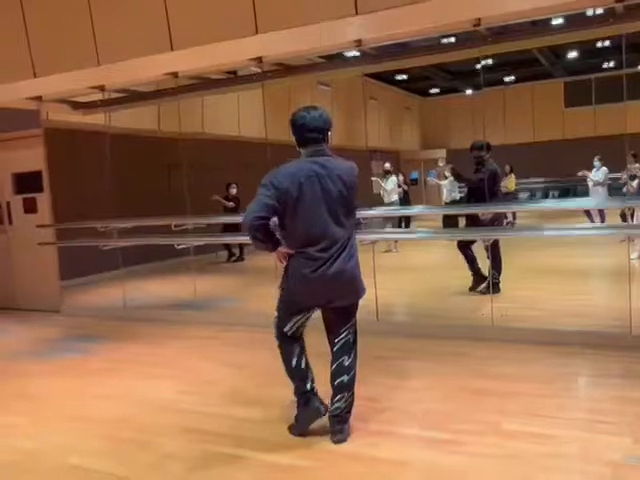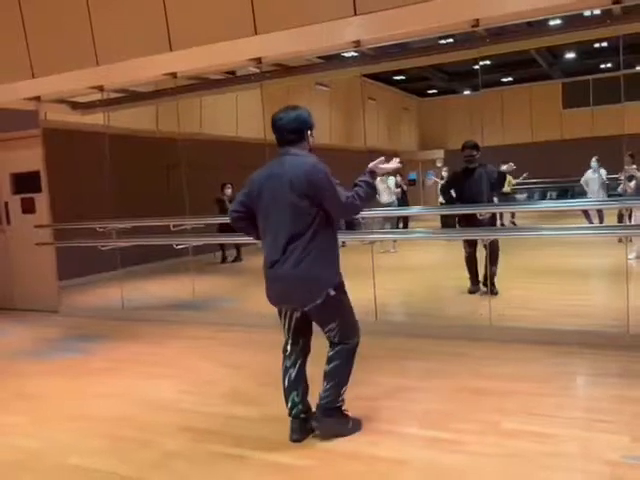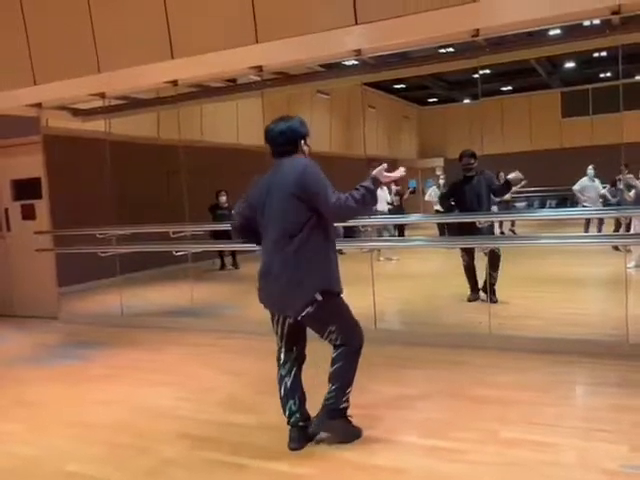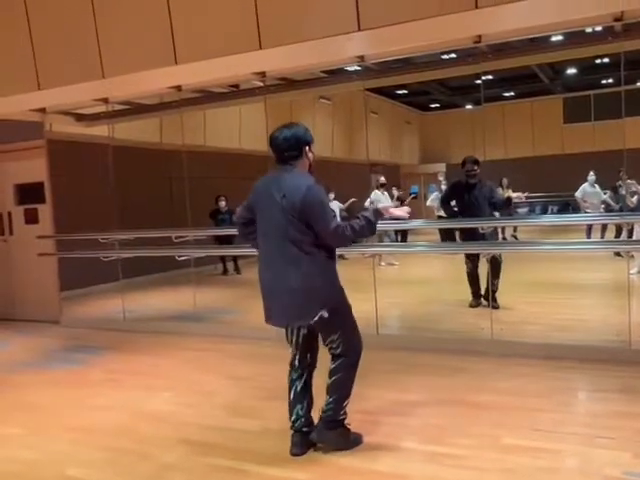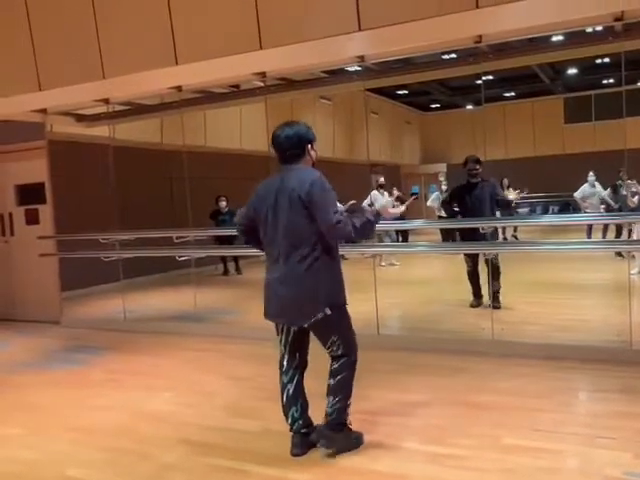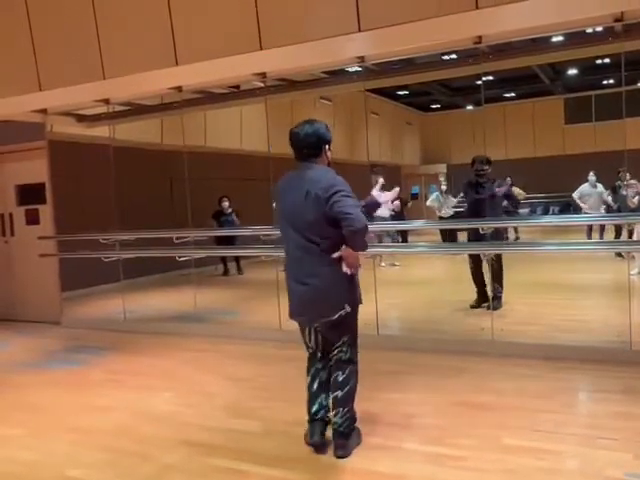
dt=0.5s
person 1, frame 1
left shoulder: (282, 177)
right shoulder: (349, 171)
left elbow: (253, 221)
left wrist: (276, 245)
left hip: (302, 277)
right hip: (344, 276)
left knee: (286, 336)
right knee: (344, 347)
left ankle: (309, 402)
right ankle: (339, 421)
person 1, frame 2
left shoulder: (260, 177)
right shoulder: (311, 168)
left elbow: (238, 215)
right elbow: (346, 208)
right wrist: (371, 176)
left hip: (279, 279)
right hip: (317, 276)
left knee: (294, 348)
right knee: (344, 340)
left ankle: (299, 419)
right ankle: (329, 414)
person 1, frame 3
left shoulder: (262, 184)
right shoulder: (304, 170)
left elbow: (242, 226)
right elbow: (338, 209)
right wrist: (374, 182)
left hip: (275, 286)
right hip: (310, 284)
left knee: (289, 356)
right knee: (349, 341)
left ankle: (298, 427)
right ankle: (333, 414)
person 1, frame 4
left shoulder: (261, 188)
right shoulder: (306, 188)
left elbow: (244, 224)
right elbow: (335, 235)
right wrist: (376, 214)
left hip: (280, 294)
right hip: (315, 291)
left knee: (301, 359)
right knee: (346, 352)
left ankle: (301, 433)
right ankle: (331, 427)
person 1, frame 5
left shoulder: (264, 189)
right shoulder: (312, 181)
left elbow: (246, 230)
right elbow: (336, 230)
right wrist: (374, 215)
left hip: (280, 292)
right hip: (318, 290)
left knee: (291, 363)
right knee: (343, 354)
left ankle: (301, 433)
right ankle: (335, 428)
person 1, frame 6
left shoulder: (283, 186)
right shoulder: (330, 183)
right elbow: (355, 224)
left wrist: (373, 201)
right wrist: (354, 249)
left hip: (301, 292)
right hip: (334, 290)
left knee: (316, 359)
right knee: (344, 362)
left ankle: (317, 428)
right ankle: (343, 435)
person 2, frame 1
left shoulder: (491, 169)
right shoulder: (480, 169)
left elbow: (472, 181)
left wrist: (454, 172)
left hip: (491, 216)
right hip: (476, 215)
left knee: (492, 249)
right knee: (463, 244)
left ankle: (494, 283)
right ankle: (479, 276)
person 2, frame 2
left shoulder: (488, 170)
right shoulder: (458, 175)
left elbow: (496, 189)
right elbow: (444, 190)
right wrist: (454, 203)
left hip: (486, 216)
right hip: (467, 218)
left knee: (492, 248)
right knee: (469, 251)
left ankle: (489, 281)
right ankle: (474, 282)
person 2, frame 3
left shoulder: (486, 176)
right shoulder: (457, 184)
left elbow: (498, 192)
right elbow: (443, 199)
left wrist: (509, 181)
right wrist: (452, 209)
left hip: (484, 225)
right hip: (464, 227)
left knee: (494, 254)
right knee: (467, 260)
left ankle: (489, 287)
right ankle: (474, 290)
person 2, frame 4
left shoulder: (488, 186)
right shoulder: (457, 187)
left elbow: (498, 205)
right elbow: (444, 202)
left wrist: (509, 199)
right wrist: (454, 215)
left hip: (488, 231)
right hip: (469, 233)
left knee: (495, 261)
right knee: (471, 266)
left ankle: (490, 294)
right ankle: (476, 296)
person 2, frame 5
left shoulder: (491, 186)
right shoulder: (460, 190)
left elbow: (500, 203)
right elbow: (445, 204)
left wrist: (509, 201)
right wrist: (456, 215)
left hip: (488, 232)
right hip: (468, 233)
left knee: (493, 262)
right knee: (471, 266)
left ankle: (495, 295)
right ankle: (477, 296)
person 2, frame 6
left shoulder: (498, 185)
right shoulder: (469, 186)
left elbow: (512, 199)
right elbow: (472, 200)
right wrist: (494, 194)
left hip: (494, 231)
right hip: (475, 231)
left knee: (495, 264)
right knee: (474, 264)
left ankle: (497, 297)
right ankle: (482, 295)
